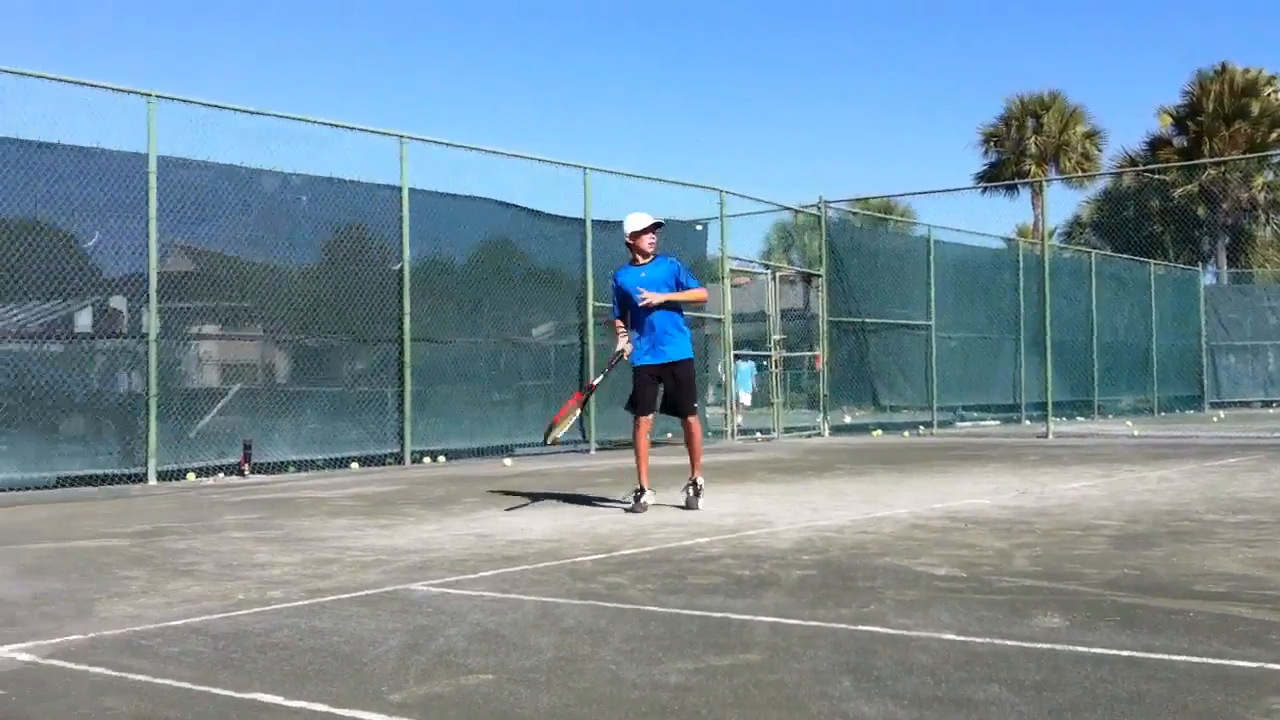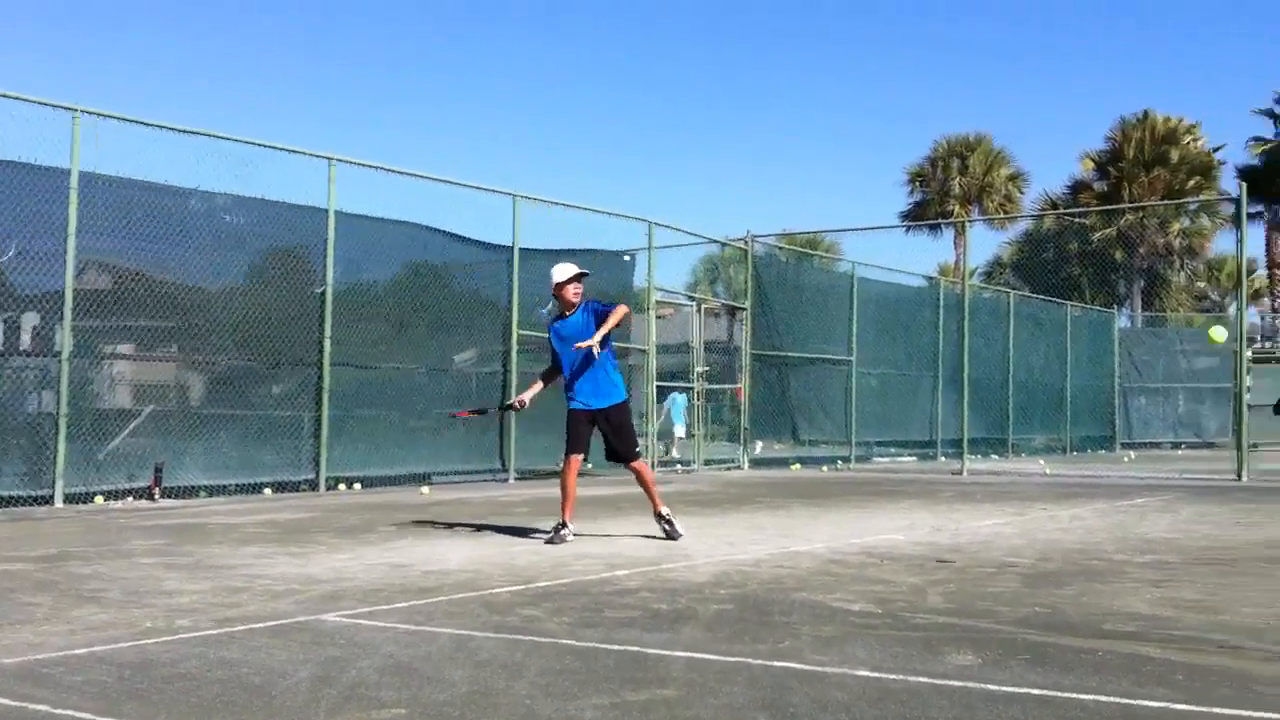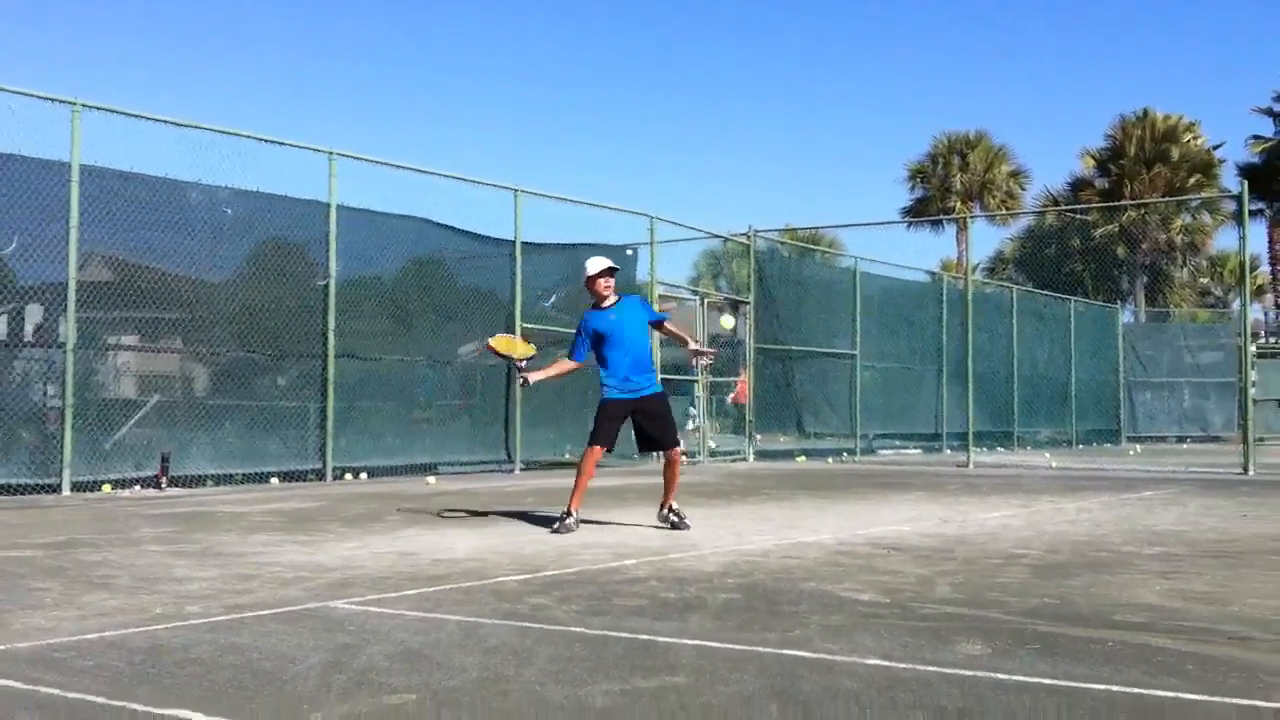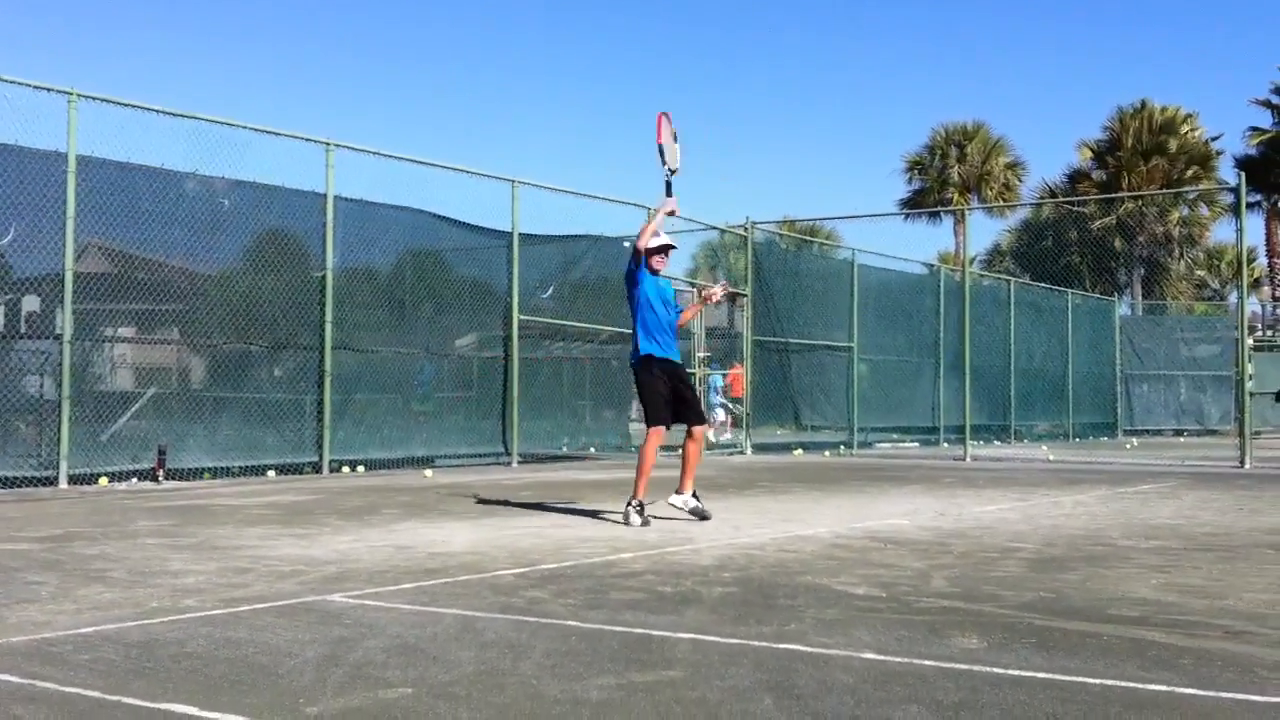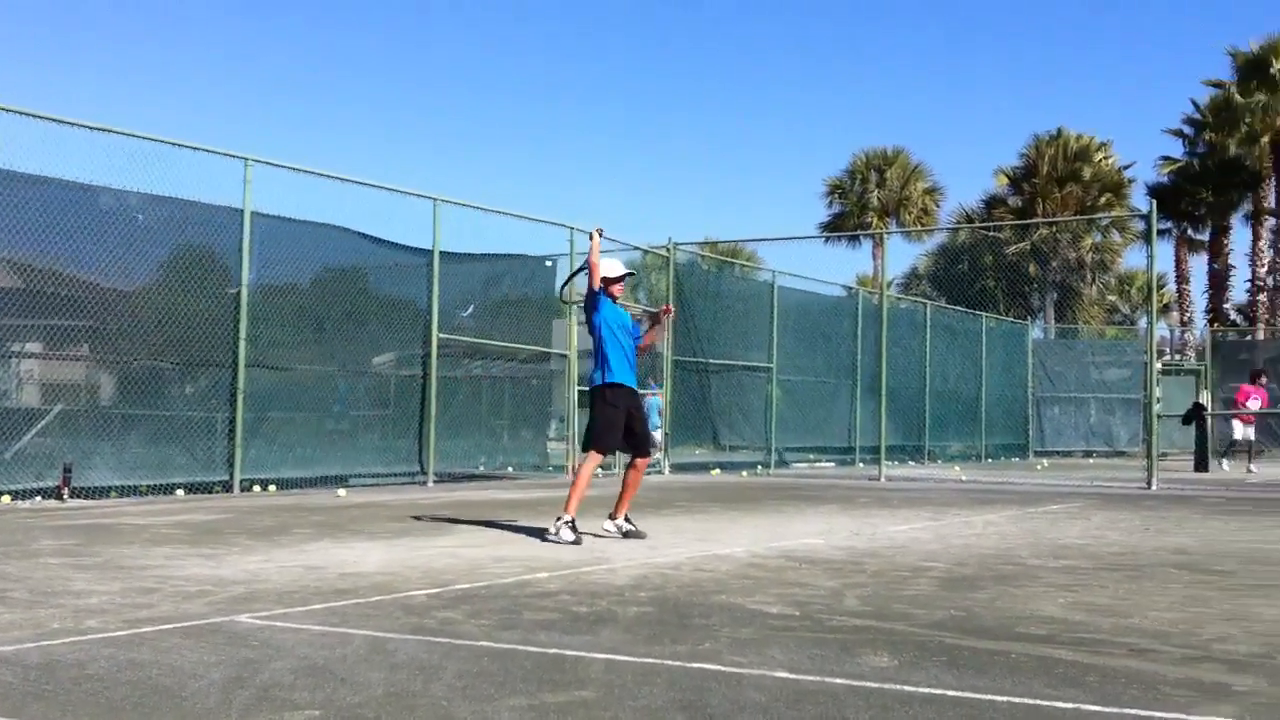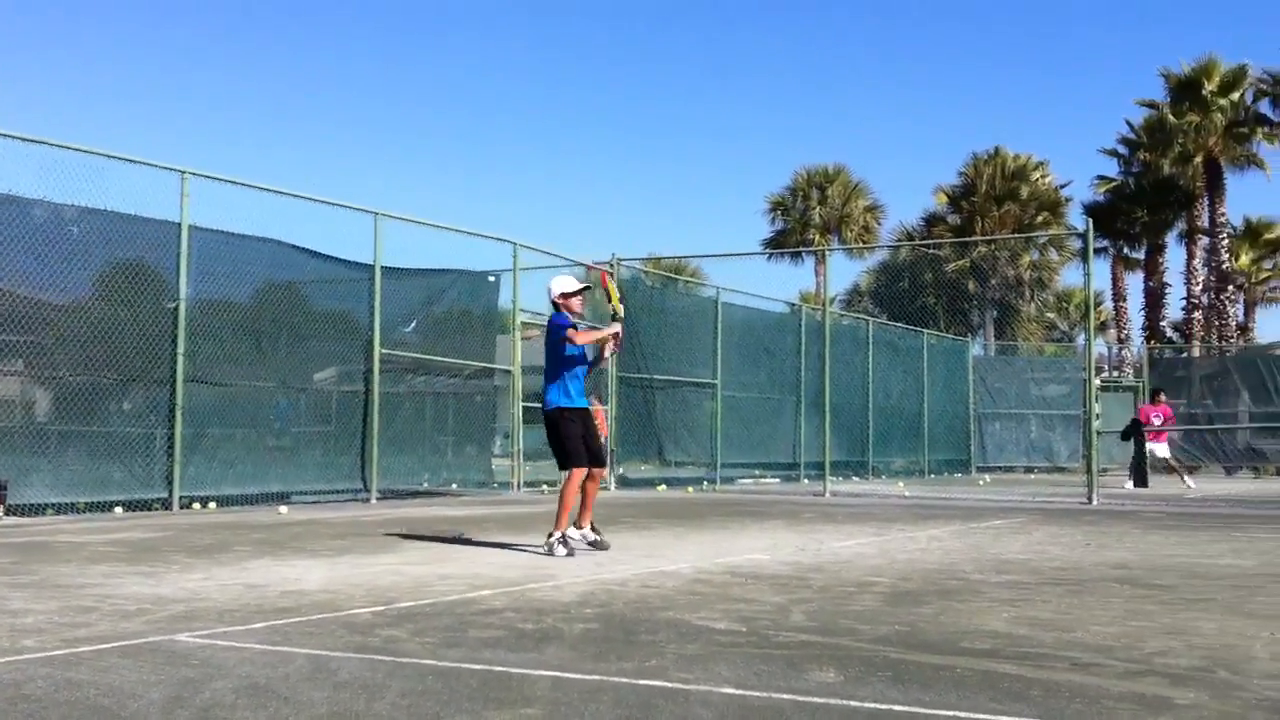
dt=0.3s
person 1, frame 1
left shoulder: (669, 264)
right shoulder: (621, 275)
left elbow: (702, 294)
right elbow: (619, 317)
left wrist: (664, 296)
right wrist: (623, 338)
left hip: (678, 354)
right hip: (644, 358)
left knee: (690, 417)
right knee: (642, 420)
left ankle: (695, 480)
right ankle: (643, 488)
person 1, frame 2
left shoulder: (592, 309)
right shoulder: (554, 326)
left elbow: (622, 309)
left wrist: (597, 336)
right wrist: (530, 392)
left hip: (612, 399)
right hip: (579, 404)
left knee: (634, 461)
right knee: (572, 460)
left ankle: (661, 511)
right ankle: (566, 523)
person 1, frame 3
left shoulder: (637, 304)
right shoulder: (589, 320)
left elbow: (665, 326)
right elbow: (574, 360)
left wrist: (690, 344)
right wrist: (538, 374)
left hip: (650, 392)
right hip: (614, 394)
left knee: (673, 453)
right knee: (595, 450)
left ankle: (668, 507)
right ankle: (571, 511)
person 1, frame 4
left shoulder: (664, 286)
right shoulder: (638, 275)
right elbow: (640, 245)
left wrist: (703, 301)
right wrist: (660, 213)
left hip: (672, 363)
right hip: (649, 360)
left knee: (698, 427)
right knee: (656, 429)
left ankle: (685, 493)
right ankle: (636, 502)
person 1, frame 5
left shoulder: (623, 314)
right shoulder: (597, 304)
left elbow: (640, 342)
right elbow: (593, 269)
left wrist: (658, 322)
right wrist: (594, 240)
left hip: (629, 389)
right hip: (608, 386)
left knee: (641, 457)
right knee: (596, 454)
left ankle: (618, 518)
right ankle: (565, 520)
person 1, frame 6
left shoulder: (577, 329)
right shoulder: (558, 321)
right elbow: (577, 339)
left wrist: (604, 352)
right wrist: (607, 332)
left hip: (579, 407)
right hip: (561, 407)
left knee: (597, 469)
right knee: (578, 470)
left ankle: (583, 527)
right ankle: (557, 535)
